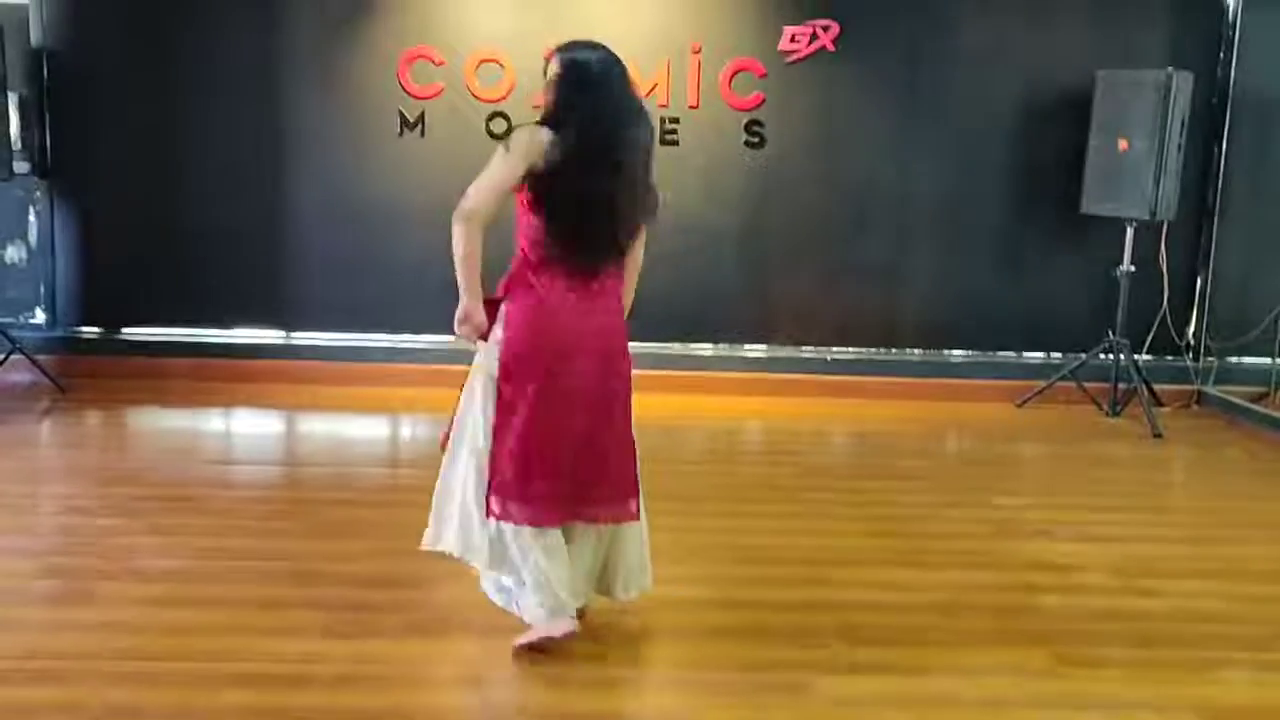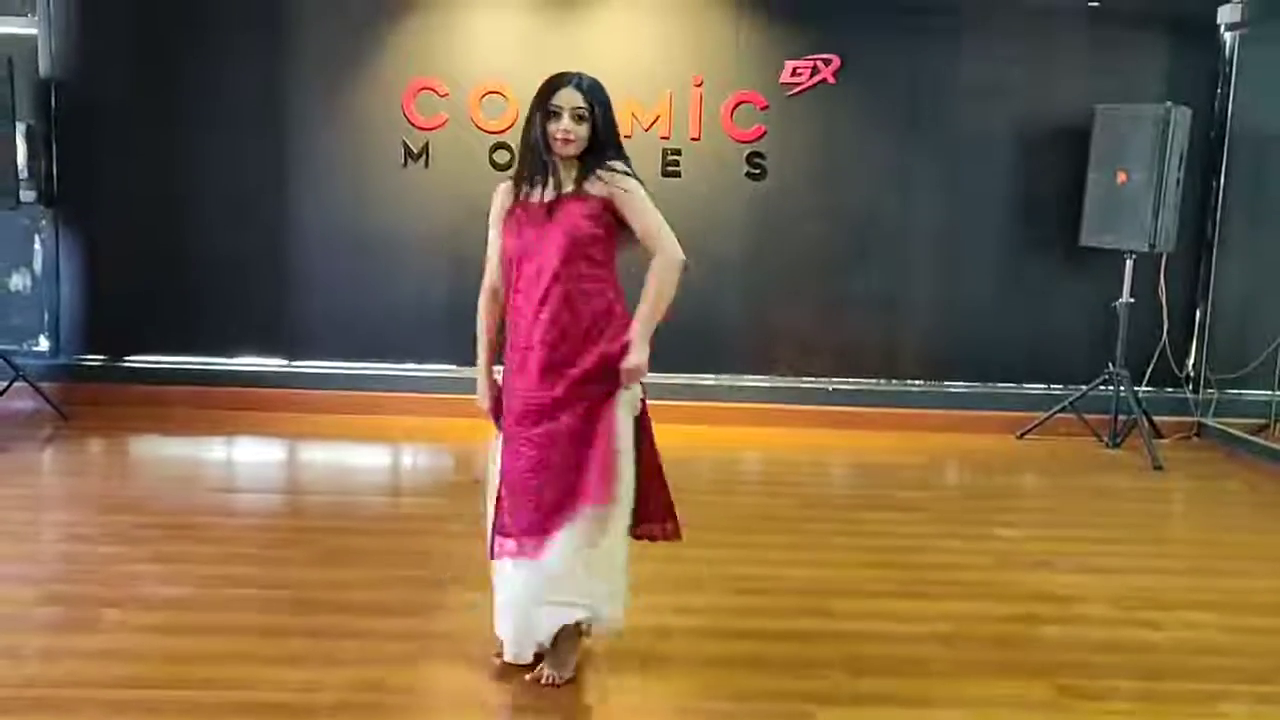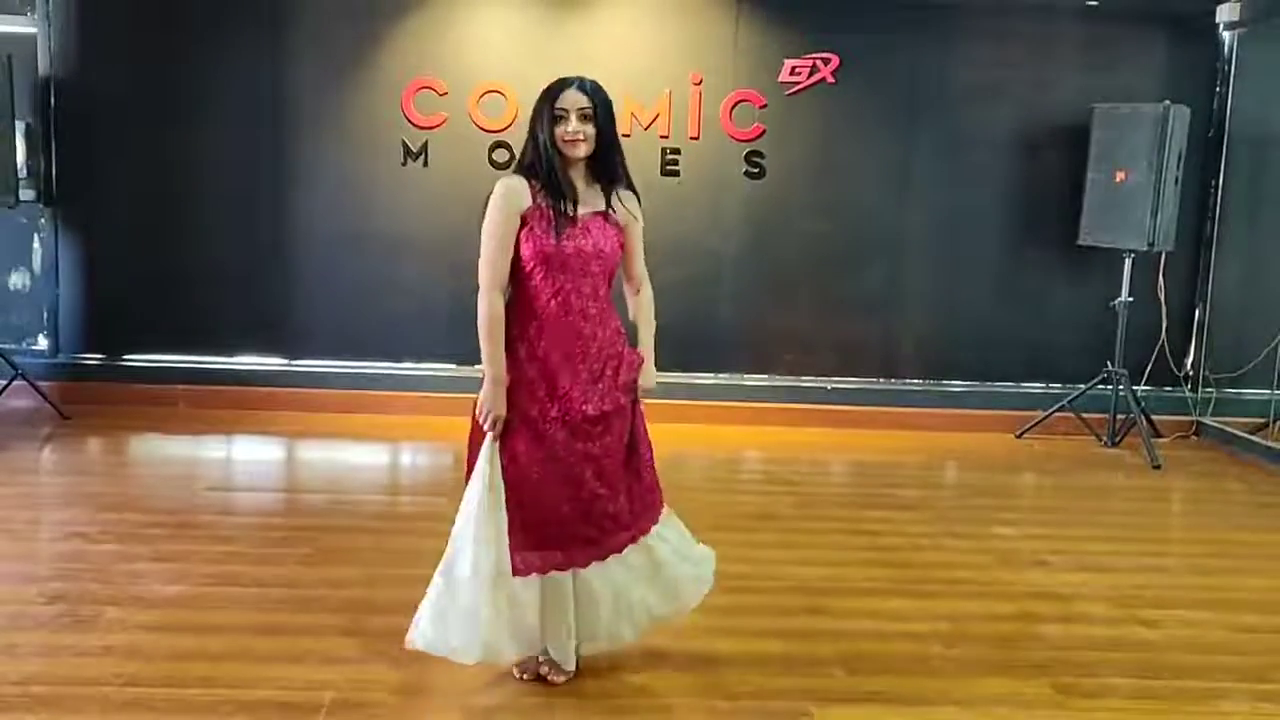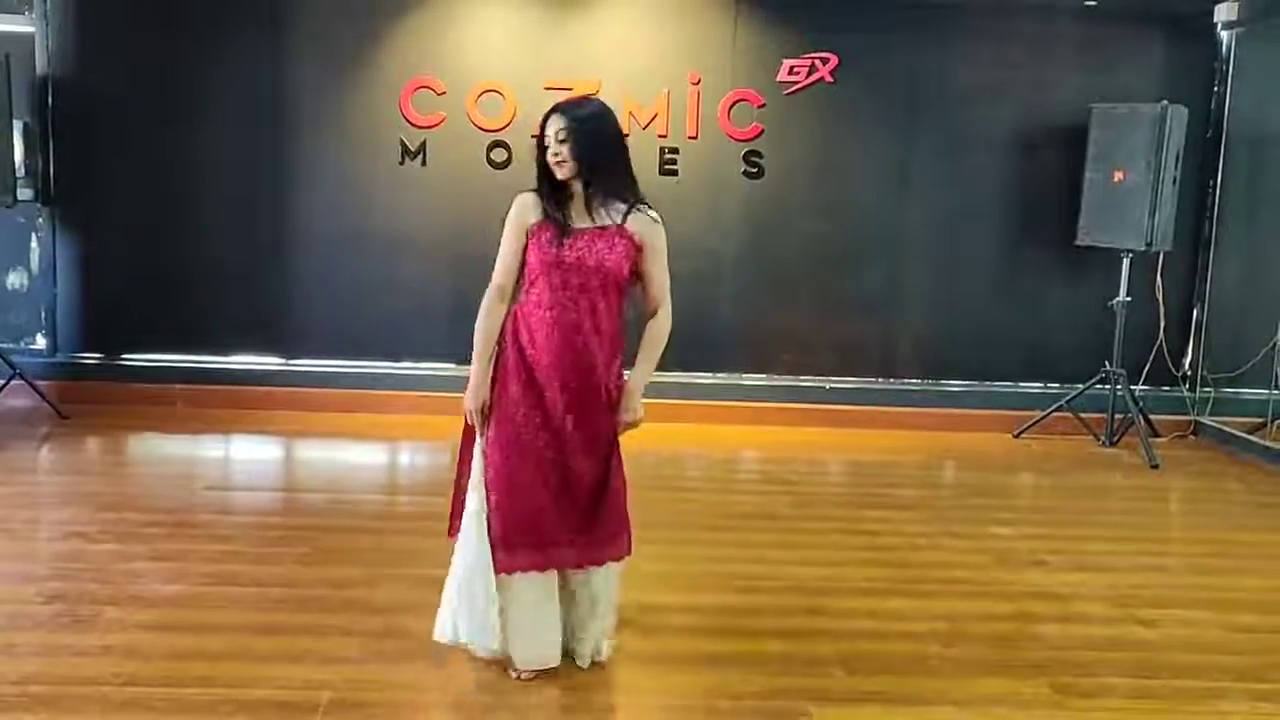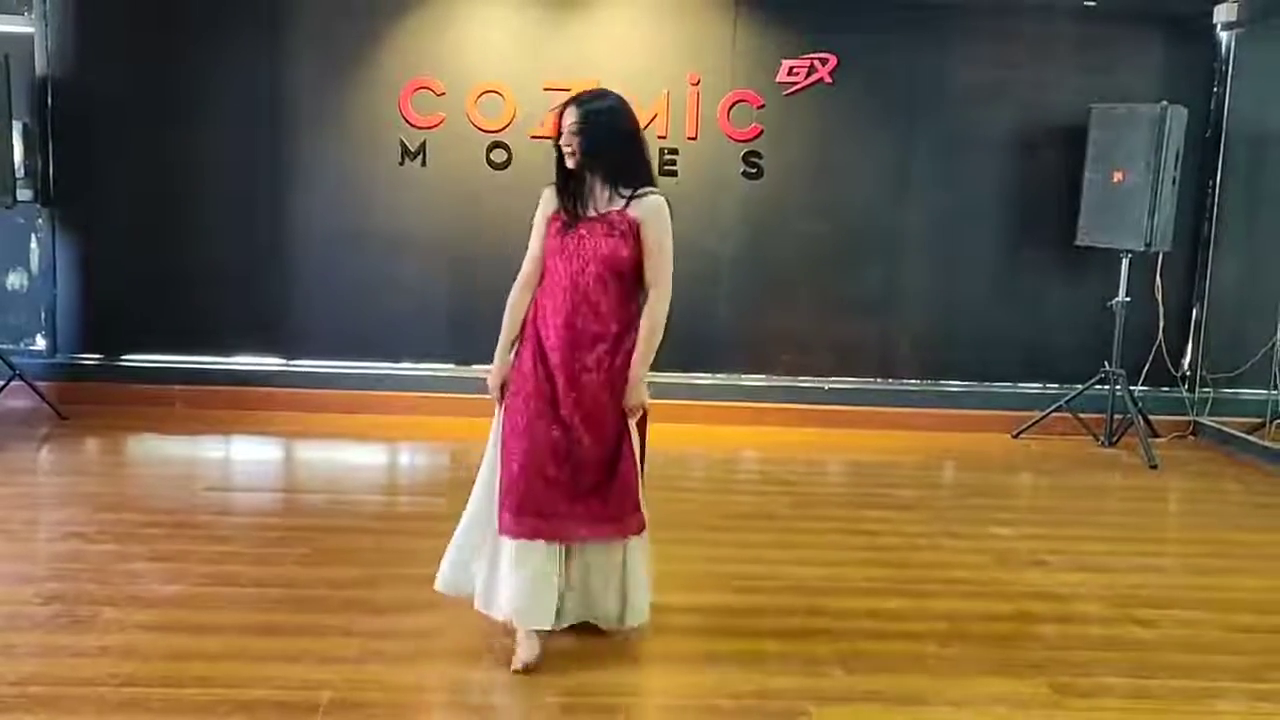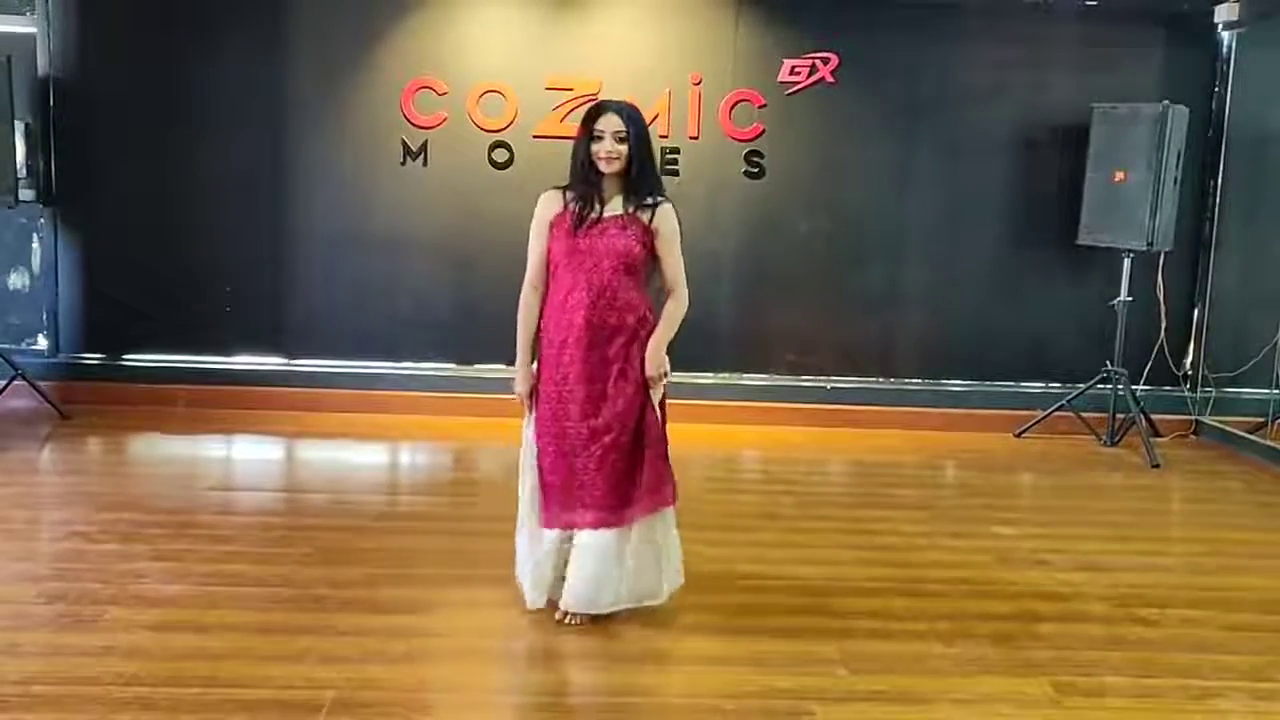
dt=0.5s
person 1, frame 1
left shoulder: (535, 142)
right shoulder: (628, 163)
left elbow: (468, 217)
right elbow: (631, 264)
left wrist: (471, 299)
left hip: (534, 317)
right hip: (600, 326)
left knee: (523, 461)
right knee: (587, 461)
left ankle: (552, 603)
right ankle: (573, 591)
person 1, frame 2
left shoulder: (611, 180)
right shoulder: (510, 195)
left elbow: (670, 253)
right elbow: (493, 289)
left wrist: (639, 339)
right wrist: (485, 370)
left hip: (598, 364)
right hip: (532, 370)
left knee: (587, 496)
right knee: (529, 496)
left ankle: (567, 628)
right ankle: (531, 627)
person 1, frame 3
left shoulder: (621, 203)
right shoulder: (516, 192)
left elbow: (639, 286)
right elbow: (491, 291)
left wrist: (646, 356)
right wrist: (495, 383)
left hip: (605, 381)
right hip: (532, 377)
left knee: (601, 506)
right knee: (532, 507)
left ankle: (575, 636)
right ankle: (534, 638)
person 1, frame 4
left shoulder: (641, 223)
right shoulder: (530, 209)
left elbow: (660, 312)
right elbow: (498, 294)
left wrist: (636, 390)
right wrist: (478, 378)
left hip: (593, 389)
right hip: (523, 380)
left knee: (588, 513)
right knee: (520, 509)
left ankle: (581, 629)
right ankle: (529, 638)
person 1, frame 5
left shoulder: (646, 207)
right shoulder: (555, 201)
left elbow: (659, 297)
right elbow: (528, 282)
left wrist: (638, 377)
right wrist: (502, 356)
left hip: (606, 368)
right hip: (542, 364)
left knee: (602, 489)
right knee: (529, 486)
left ankle: (595, 603)
right ankle: (532, 616)
person 1, frame 6
left shoulder: (654, 212)
right shoulder: (553, 204)
left elbow: (677, 292)
right elbow: (533, 287)
left wrist: (657, 347)
right wrist: (523, 362)
left hip: (624, 359)
right hip: (562, 359)
left knee: (615, 473)
right knee: (561, 469)
left ankle: (593, 587)
right ankle: (555, 575)
